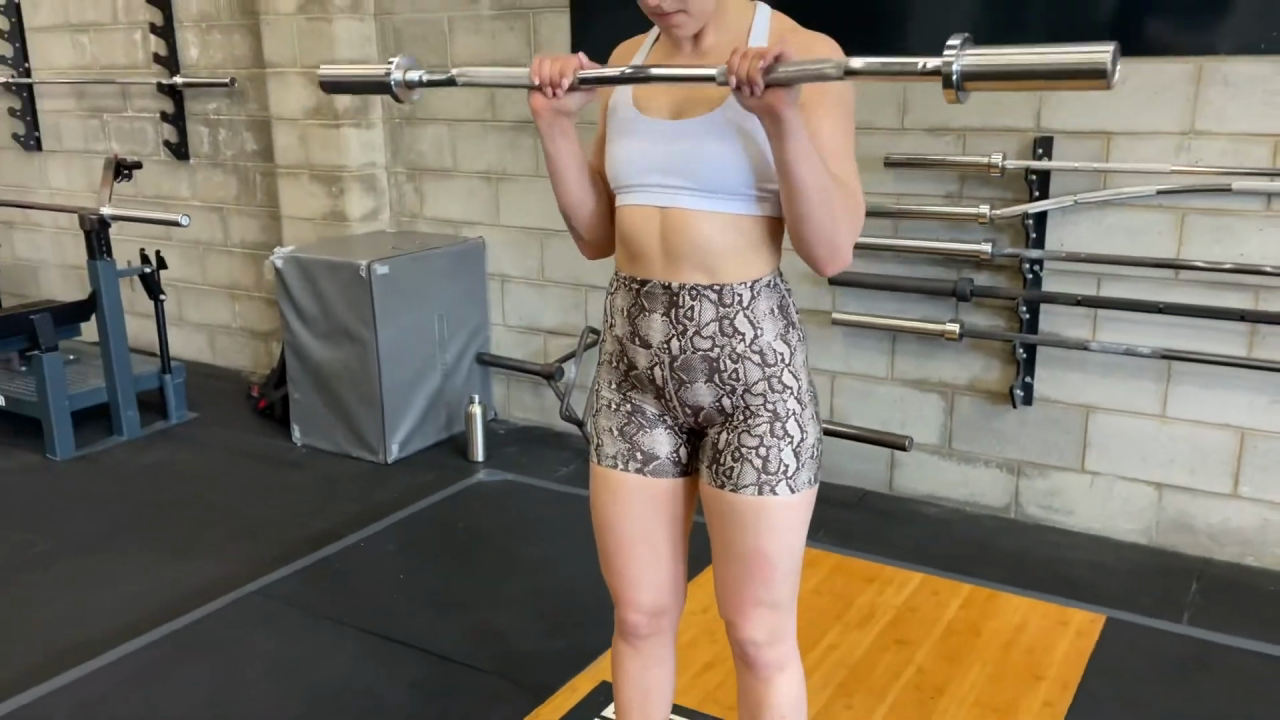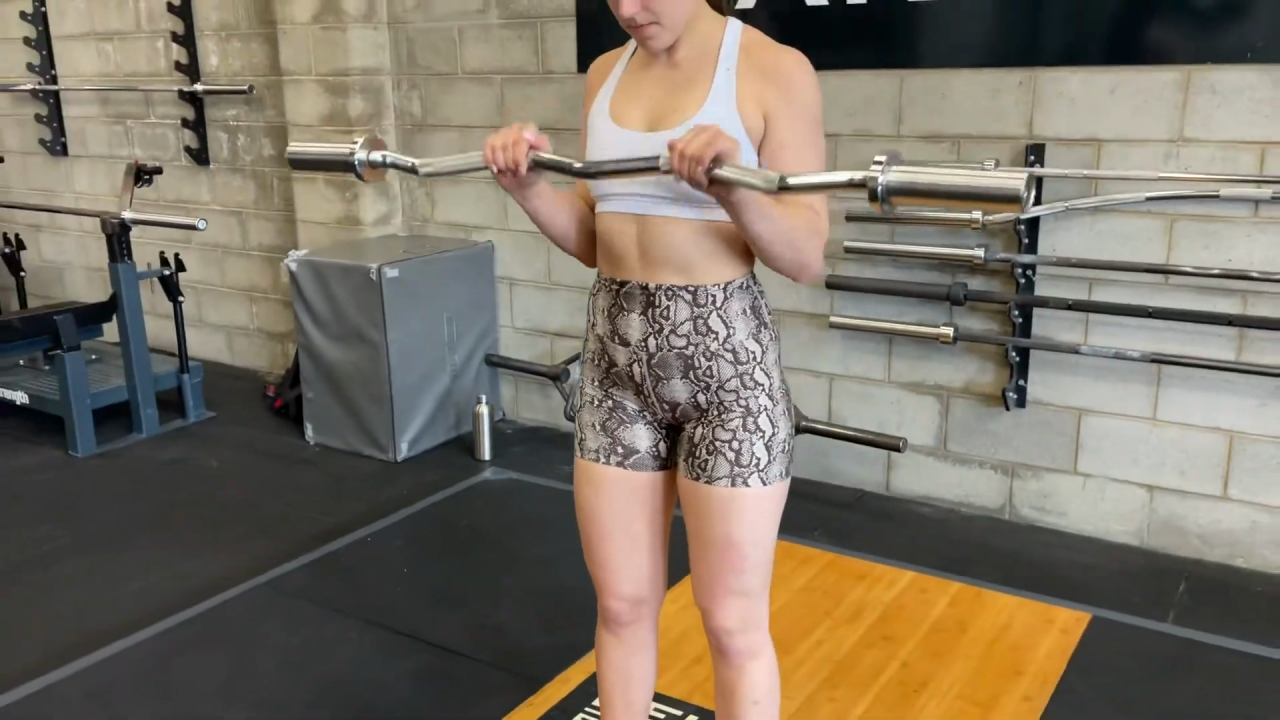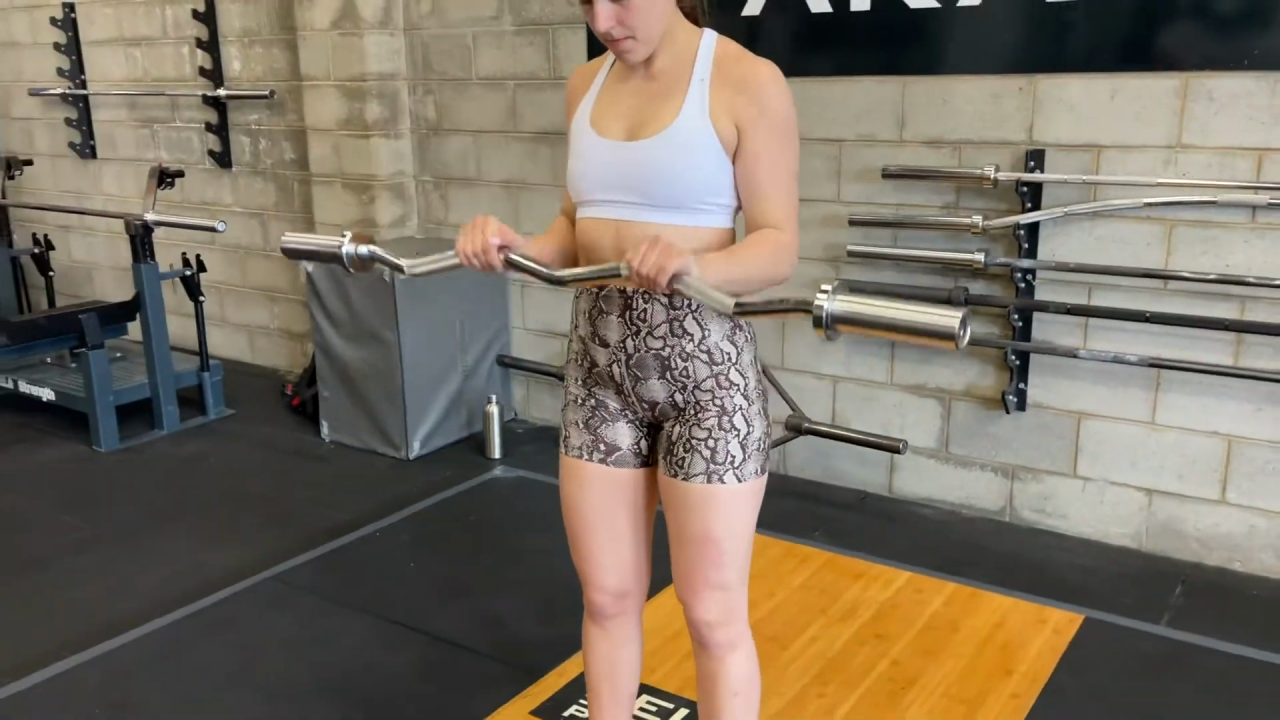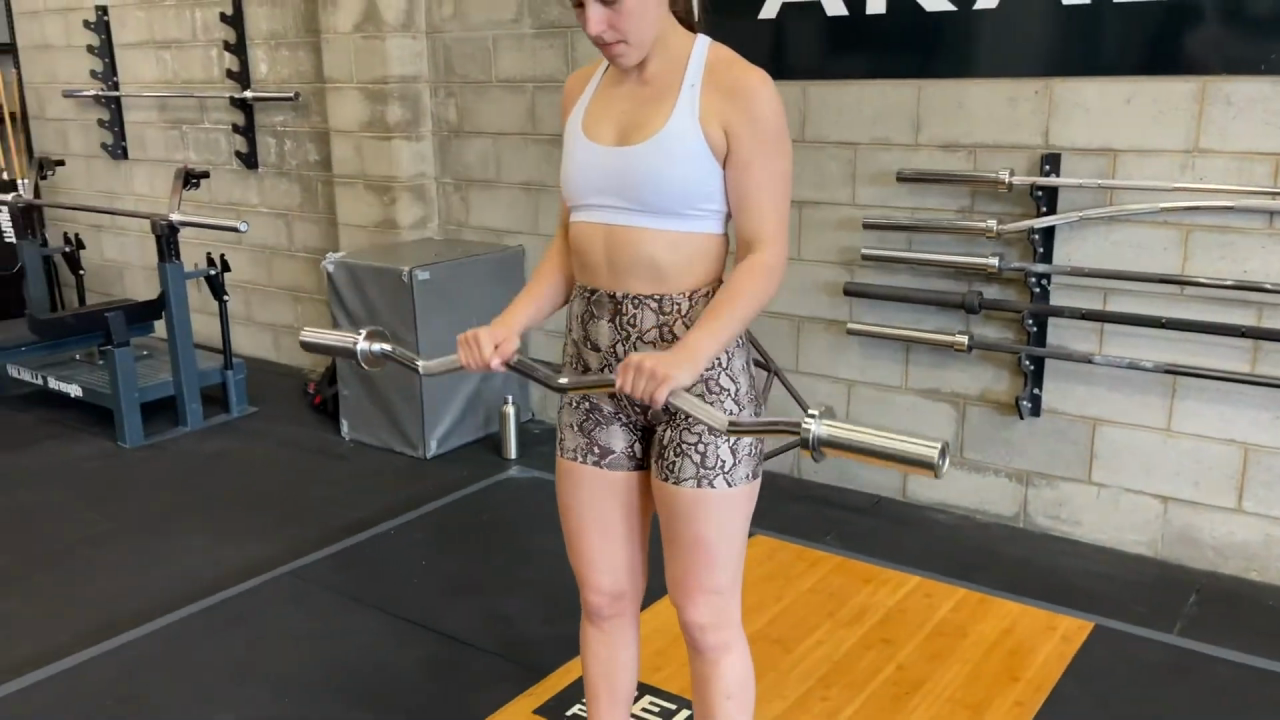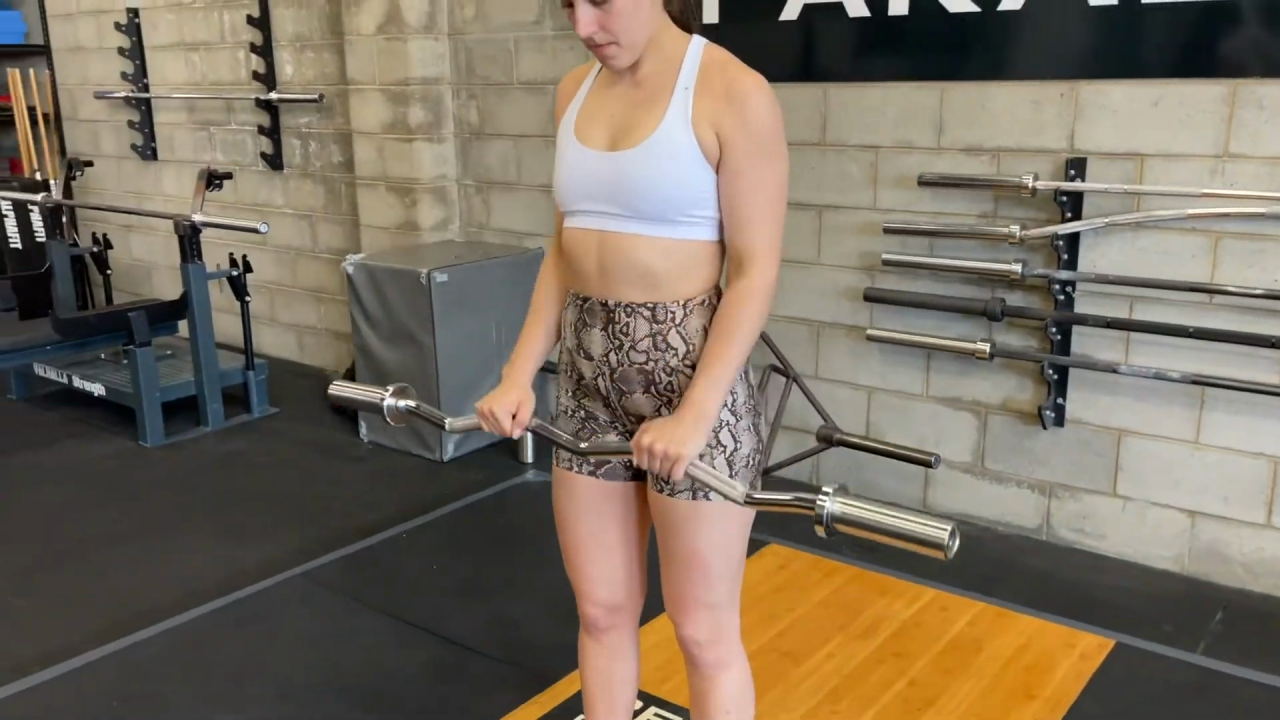
dt=0.3s
person 1, frame 1
right shoulder: (624, 61)
left elbow: (831, 251)
right elbow: (596, 238)
left wrist: (781, 118)
right wrist: (555, 123)
left hip: (747, 348)
right hip: (633, 348)
left knee: (759, 633)
right knee: (638, 614)
person 1, frame 2
left shoulder: (773, 69)
right shoulder: (604, 74)
left elbow: (805, 253)
right elbow: (595, 241)
left wrist: (731, 187)
right wrist: (529, 187)
left hip: (724, 350)
right hip: (616, 349)
left knee: (732, 620)
right knee: (620, 604)
person 1, frame 3
left shoulder: (747, 80)
right shoulder: (586, 83)
left elbow: (779, 246)
left wrist: (694, 262)
right wrist: (513, 243)
left hip: (701, 355)
right hip: (599, 353)
left knee: (713, 613)
right knee: (606, 597)
person 1, frame 4
left shoulder: (737, 88)
right shoulder: (581, 88)
left elbow: (764, 255)
left wrist: (684, 357)
right wrist: (511, 321)
left hip: (699, 366)
right hip: (592, 356)
left knee: (706, 615)
right knee: (603, 599)
person 1, frame 5
left shoulder: (733, 92)
right shoulder: (575, 90)
left elbow: (756, 271)
right elbow: (564, 251)
left wrist: (695, 414)
right wrist: (520, 371)
left hip: (692, 365)
right hip: (588, 368)
left knee: (703, 630)
right knee: (601, 611)
